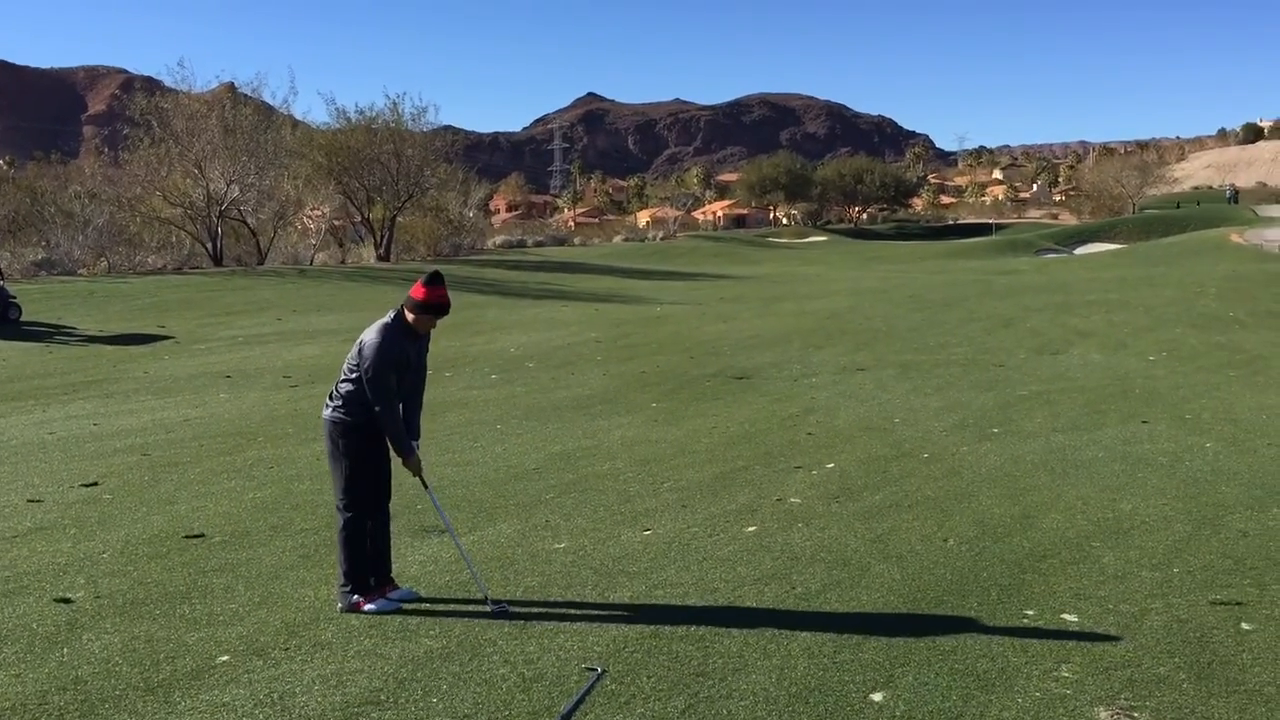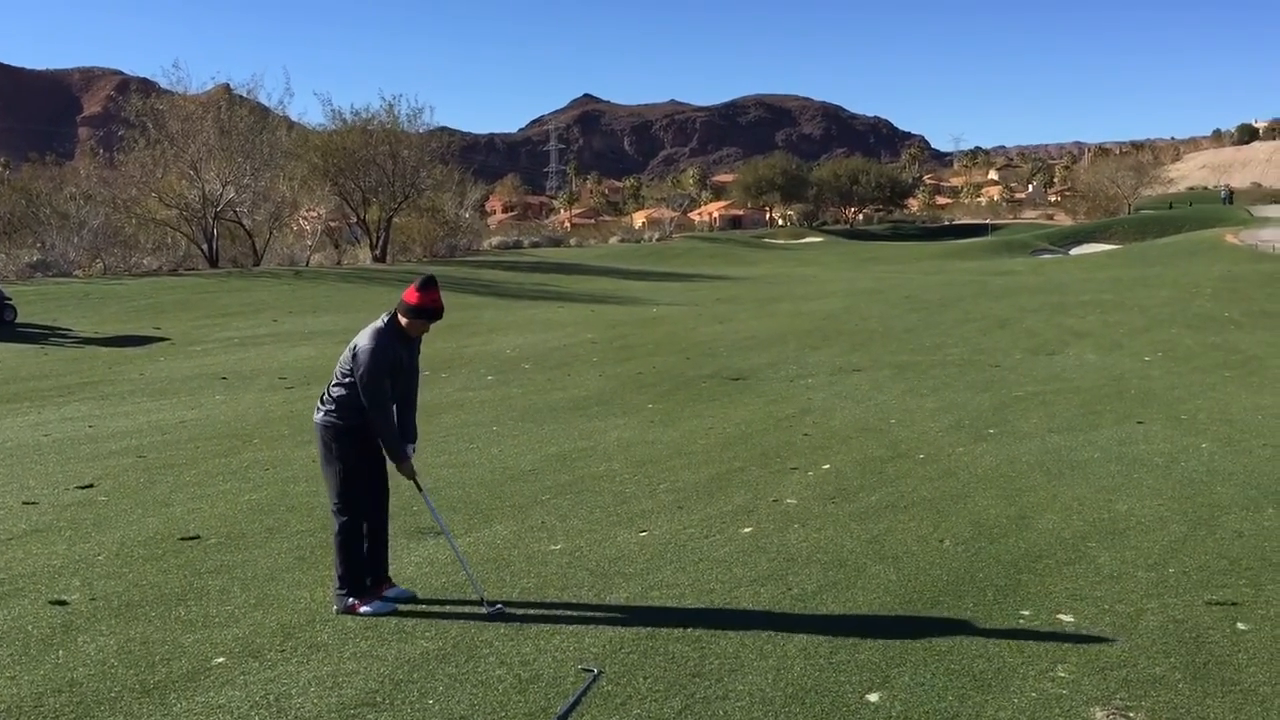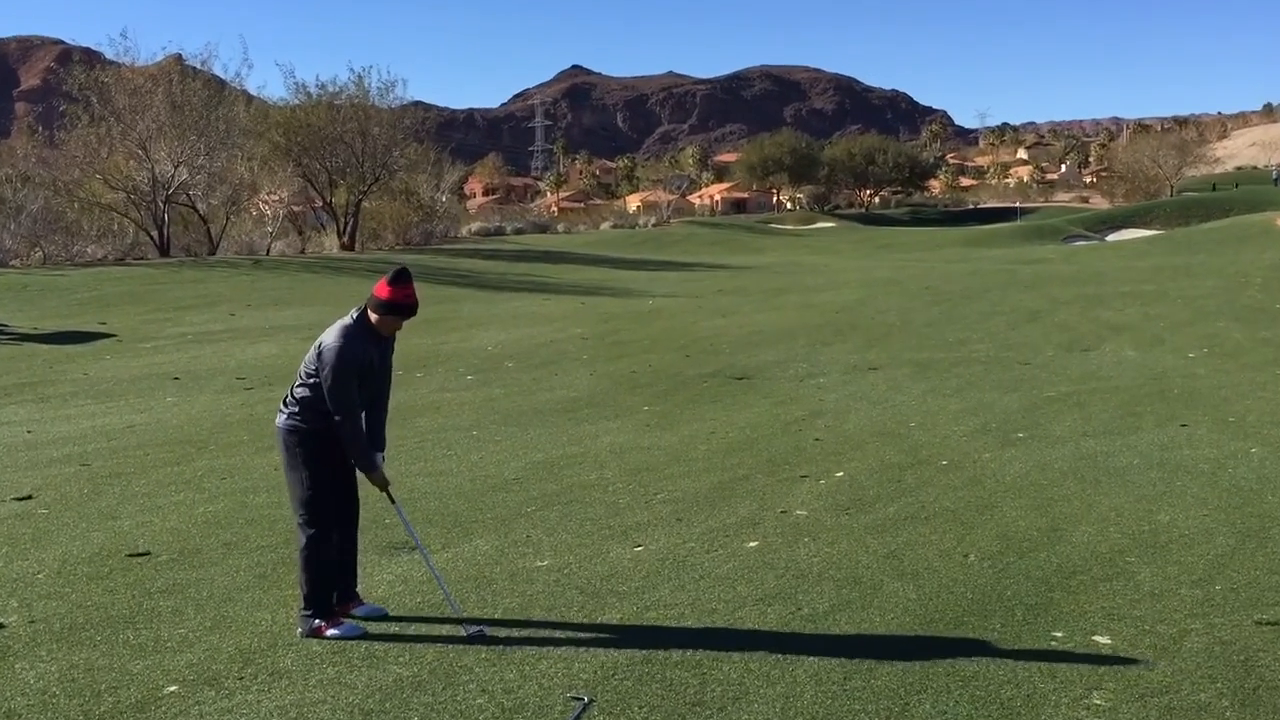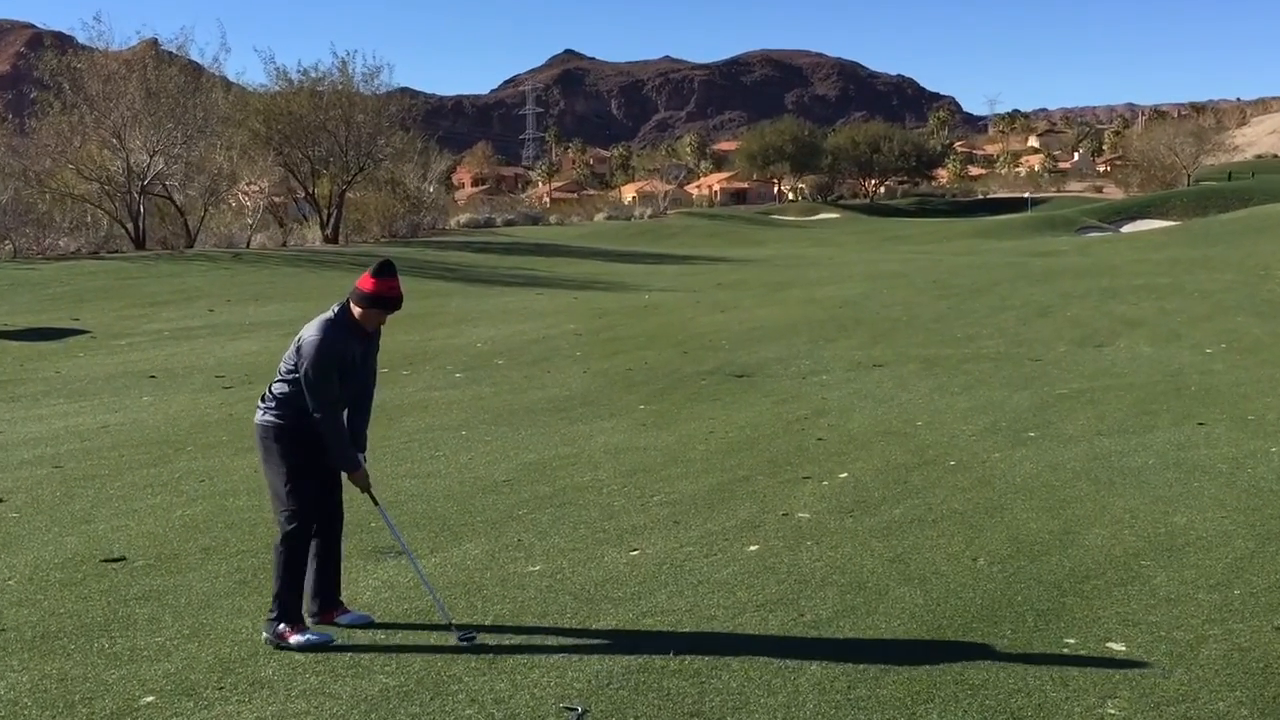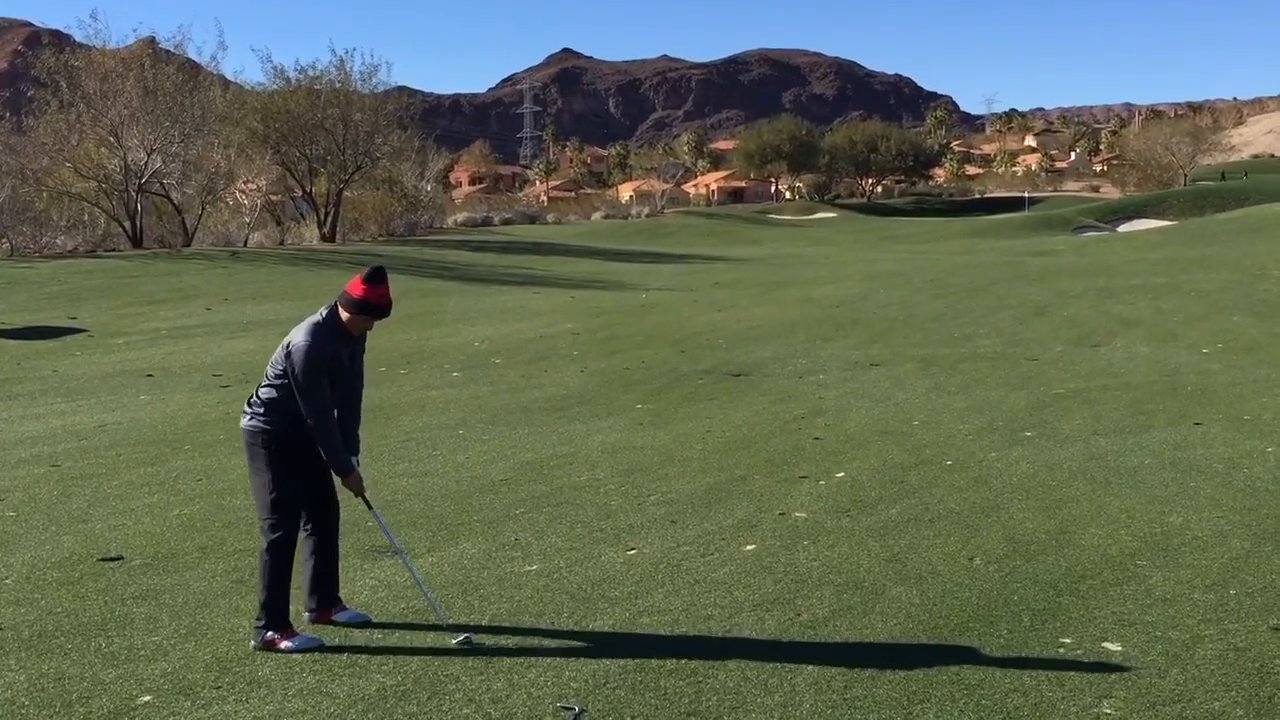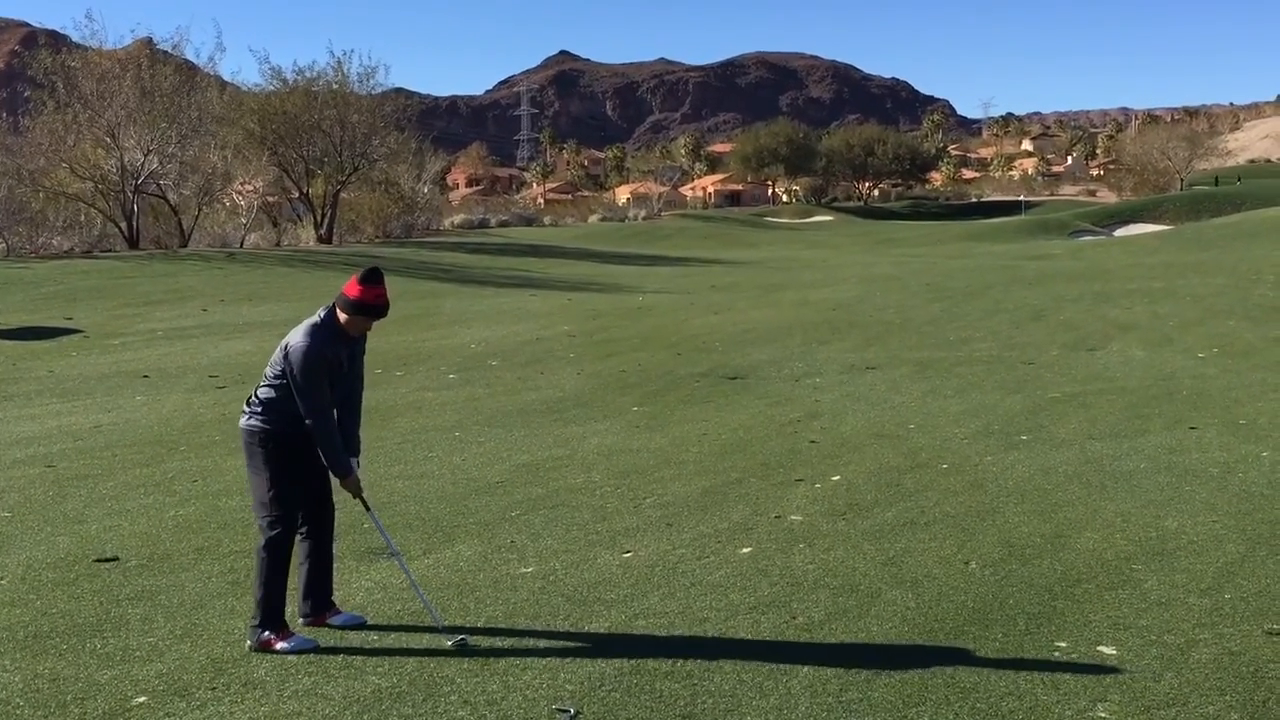
dt=0.3s
person 1, frame 1
left shoulder: (418, 335)
right shoulder: (379, 341)
left elbow: (413, 391)
right elbow: (385, 404)
left wrist: (412, 442)
right wrist: (405, 451)
left hip: (371, 424)
right hip: (347, 424)
left knee: (378, 504)
right knee: (355, 508)
left ankle: (380, 581)
right ankle: (353, 592)
person 1, frame 2
left shoulder: (409, 338)
right shoulder: (373, 345)
left elbow: (407, 393)
right elbow: (379, 408)
left wrist: (408, 444)
right wrist: (399, 457)
left hip: (363, 426)
right hip: (339, 427)
left knee: (377, 503)
right knee: (350, 509)
left ankle: (377, 580)
right ankle: (349, 593)
person 1, frame 3
left shoulder: (382, 337)
right shoulder: (340, 344)
left elbow: (377, 397)
right elbow: (345, 413)
left wrist: (375, 452)
right wrist: (368, 466)
left hip: (331, 431)
right hip: (303, 432)
left knee: (346, 514)
right knee: (318, 523)
left ankle: (344, 597)
right ankle: (315, 615)
person 1, frame 4
left shoulder: (368, 332)
right shoulder: (321, 339)
left elbow: (361, 394)
right elbow: (324, 410)
left wrist: (356, 452)
right wrist: (350, 465)
left hip: (314, 429)
right hip: (283, 428)
left knee: (329, 516)
right knee: (298, 520)
left ankle: (326, 604)
right ankle: (282, 621)
person 1, frame 5
left shoulder: (352, 335)
right shoulder: (309, 343)
left elbow: (349, 397)
right elbow: (319, 414)
left wrist: (351, 456)
right wrist: (344, 469)
left hip: (300, 432)
right hip: (270, 433)
left knee: (324, 513)
right knee: (282, 527)
left ankle: (323, 603)
right ankle: (270, 628)
person 1, frame 6
left shoulder: (352, 335)
right shoulder: (307, 345)
left elbow: (349, 398)
right elbow: (318, 415)
left wrist: (351, 458)
right wrist: (342, 471)
left hip: (299, 433)
right hip: (268, 434)
left knee: (320, 516)
right knee: (280, 526)
left ankle: (317, 607)
right ankle: (266, 628)
